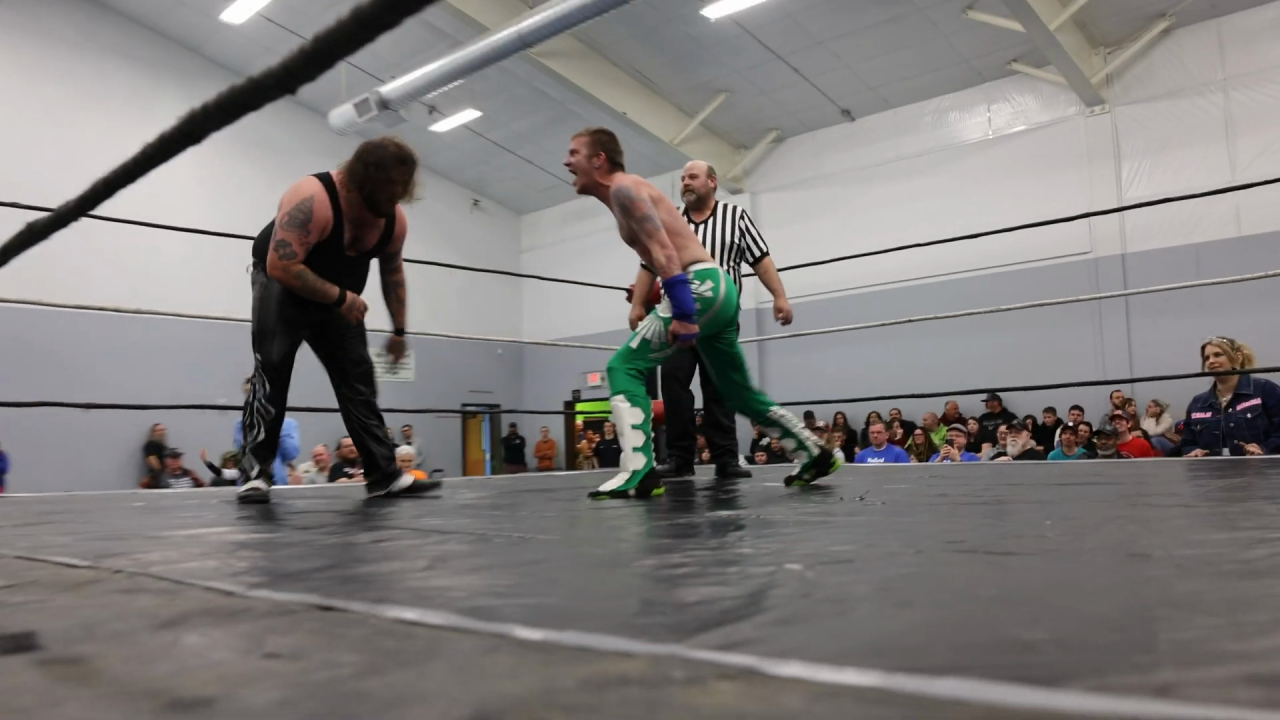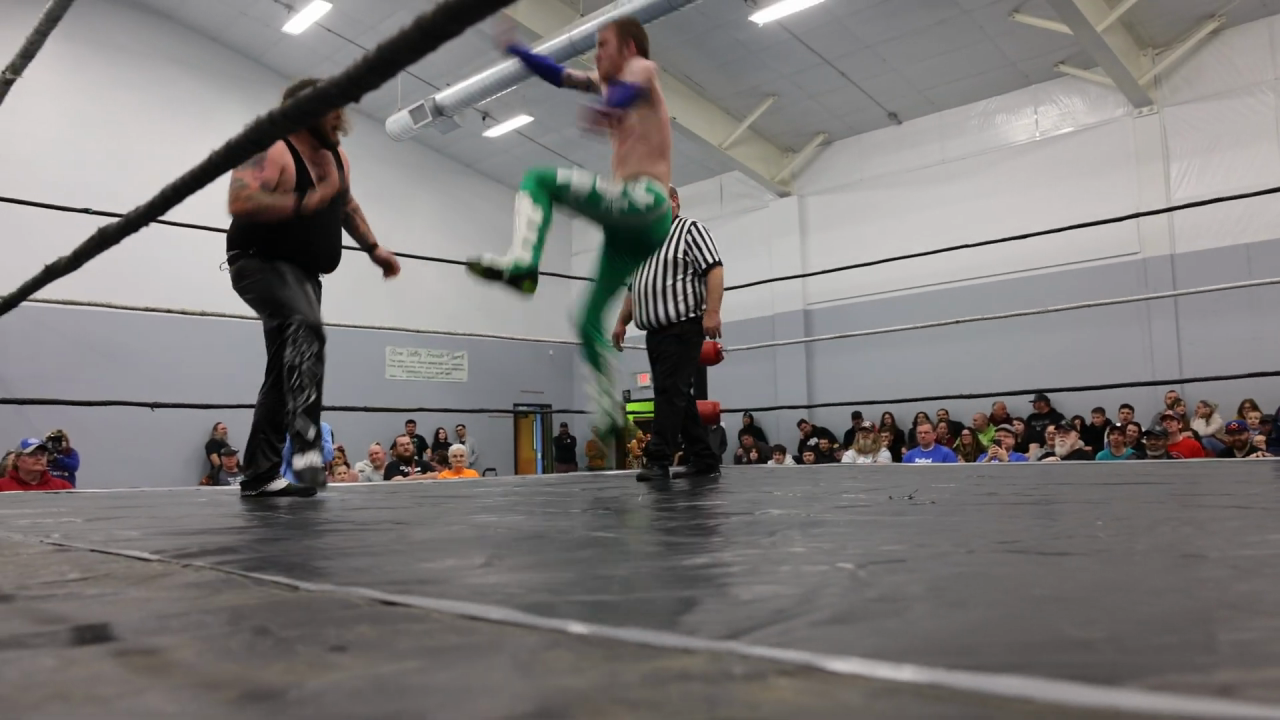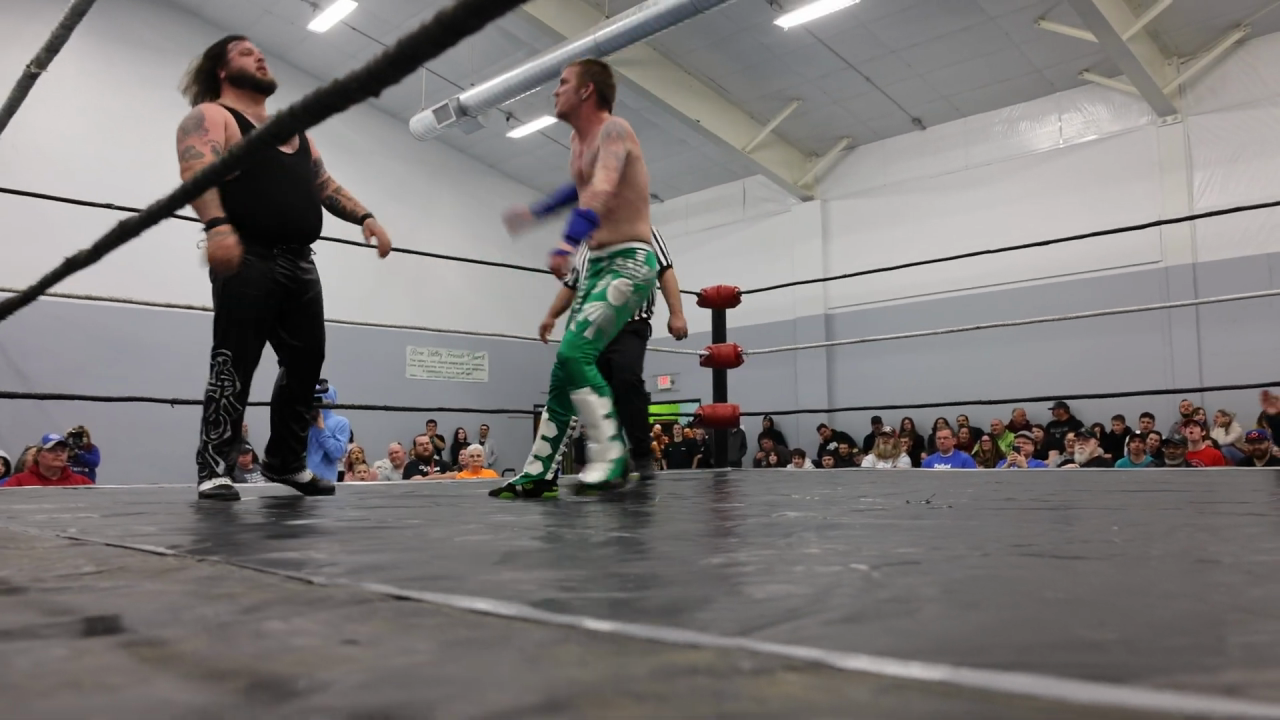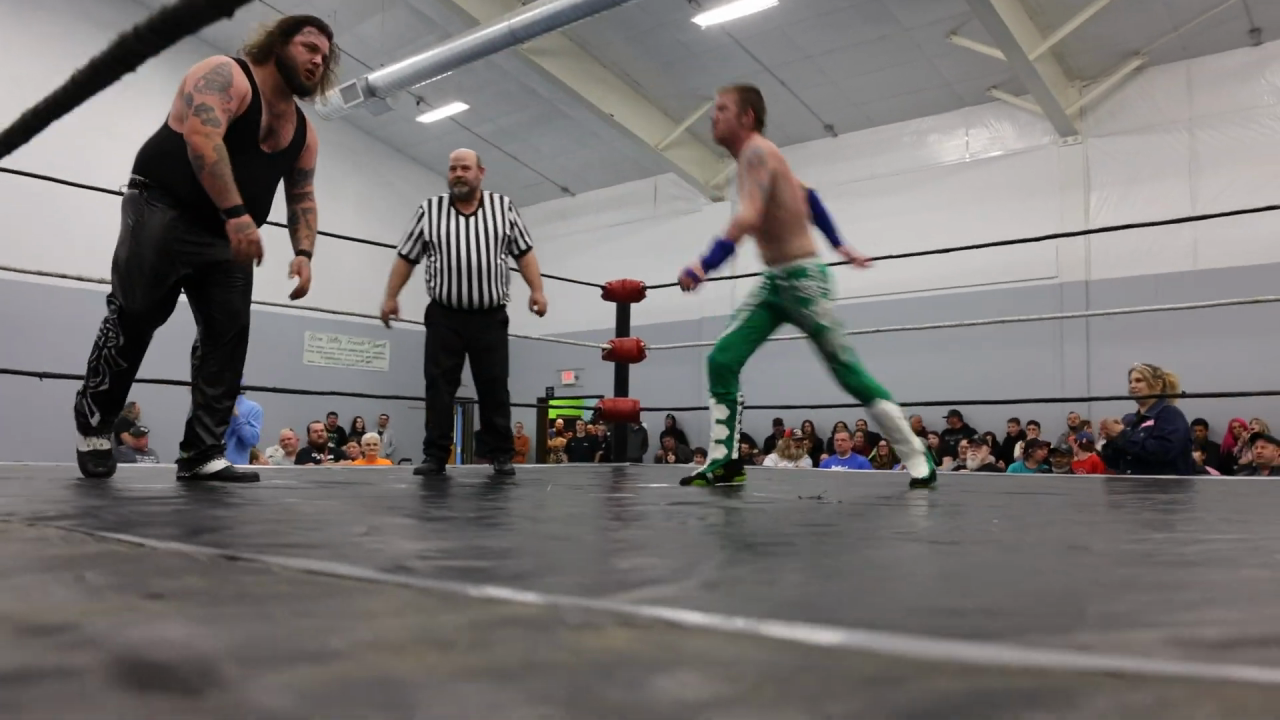
dt=1s
person 1, frame 1
left shoulder: (393, 218)
right shoulder: (313, 199)
left elbow: (392, 274)
right elbow: (282, 267)
left wrist: (399, 331)
right wrist: (340, 298)
left hip: (334, 299)
right hip: (282, 285)
left knee: (358, 379)
right knee: (273, 368)
left ankle: (386, 475)
right ankle: (256, 474)
person 1, frame 2
left shoulder: (333, 157)
right shoulder: (270, 148)
left elbow: (347, 205)
right elbow: (239, 203)
left wrist: (373, 248)
right wrist: (300, 204)
left hip: (301, 272)
right hip: (259, 265)
left knee: (287, 370)
right knee: (305, 328)
left ankle: (260, 475)
right ankle: (306, 445)
person 1, frame 3
left shoulder: (293, 129)
right shoulder: (210, 118)
left elbow: (325, 186)
right elbow: (197, 172)
left wrist: (366, 218)
right wrist: (218, 227)
left hip: (298, 262)
right hip: (247, 261)
left knee: (305, 363)
right knee: (234, 365)
left ankle: (286, 461)
right ankle: (213, 471)
person 1, frame 4
left shoulder: (302, 131)
right shoulder: (225, 76)
left elbow: (302, 199)
right elbow: (201, 137)
left wrist: (303, 254)
right wrist: (237, 214)
left hip: (227, 232)
right hip: (161, 208)
left knee: (228, 336)
right knee: (134, 315)
left ankle: (203, 453)
right ankle: (94, 425)
person 2, frame 1
left shoulder: (624, 188)
right shoulder: (623, 197)
left elbow: (662, 249)
left wrist: (682, 313)
right wrist: (684, 310)
left hip: (701, 285)
right hip: (716, 289)
left knee: (624, 367)
right knee: (738, 394)
left ankle: (637, 472)
right ankle: (814, 454)
person 2, frame 2
left shoulder: (642, 67)
right shoulder: (615, 81)
left elbow: (633, 85)
right elbow: (561, 75)
left wrist: (613, 106)
right wrist: (518, 50)
left hip: (643, 200)
right hip: (639, 222)
left knee: (538, 179)
right knee: (590, 323)
left ankle: (520, 264)
right ankle: (609, 417)
person 2, frame 3
left shoulder: (614, 130)
right shoulder: (580, 142)
left elbow: (601, 189)
left wrist: (567, 242)
right wrist: (535, 212)
left hip: (630, 265)
right hip: (597, 268)
left knee: (574, 355)
right knee: (563, 370)
left ankle: (607, 460)
right ankle: (534, 472)
person 2, frame 4
left shoulder: (756, 153)
right shoulder: (756, 156)
left elbow: (748, 218)
right elbow: (804, 195)
left wrist: (703, 264)
right wrist: (838, 246)
left hip: (805, 279)
right hip: (774, 282)
left knee: (849, 374)
right knee: (723, 360)
left ankle: (916, 457)
right ankle: (723, 460)
person 3, frame 1
left shoulder: (736, 216)
left elbow: (760, 259)
right elbow: (648, 268)
left wrist: (780, 296)
right wrist: (637, 305)
left knee: (719, 390)
right knee: (674, 382)
left ankle: (726, 460)
right ankle: (679, 457)
person 3, frame 2
left shoulder: (690, 229)
left elbow: (714, 269)
right elbow: (634, 288)
left wrist: (712, 312)
right wrist: (621, 322)
left hip: (682, 328)
right hip: (656, 332)
left knee: (669, 392)
right knee: (676, 395)
left ankle: (659, 461)
right ankle: (705, 460)
person 3, frame 3
left shoulder: (639, 232)
right shoulder: (589, 242)
left elbow: (665, 272)
right elbow: (571, 285)
left wrist: (675, 313)
right wrist: (551, 316)
left hip: (627, 328)
right hip: (593, 332)
left knee: (627, 384)
right knee: (602, 396)
left ankle: (641, 454)
right ankle: (611, 463)
person 3, frame 4
left shoulder: (503, 207)
right shoulder: (429, 210)
left elbow: (524, 252)
right elbow: (406, 257)
left wrist: (537, 290)
right wrist: (391, 296)
left hip: (490, 316)
right hip: (444, 316)
left knee: (494, 386)
right knee: (439, 384)
left ankle: (501, 455)
right ankle: (435, 456)
